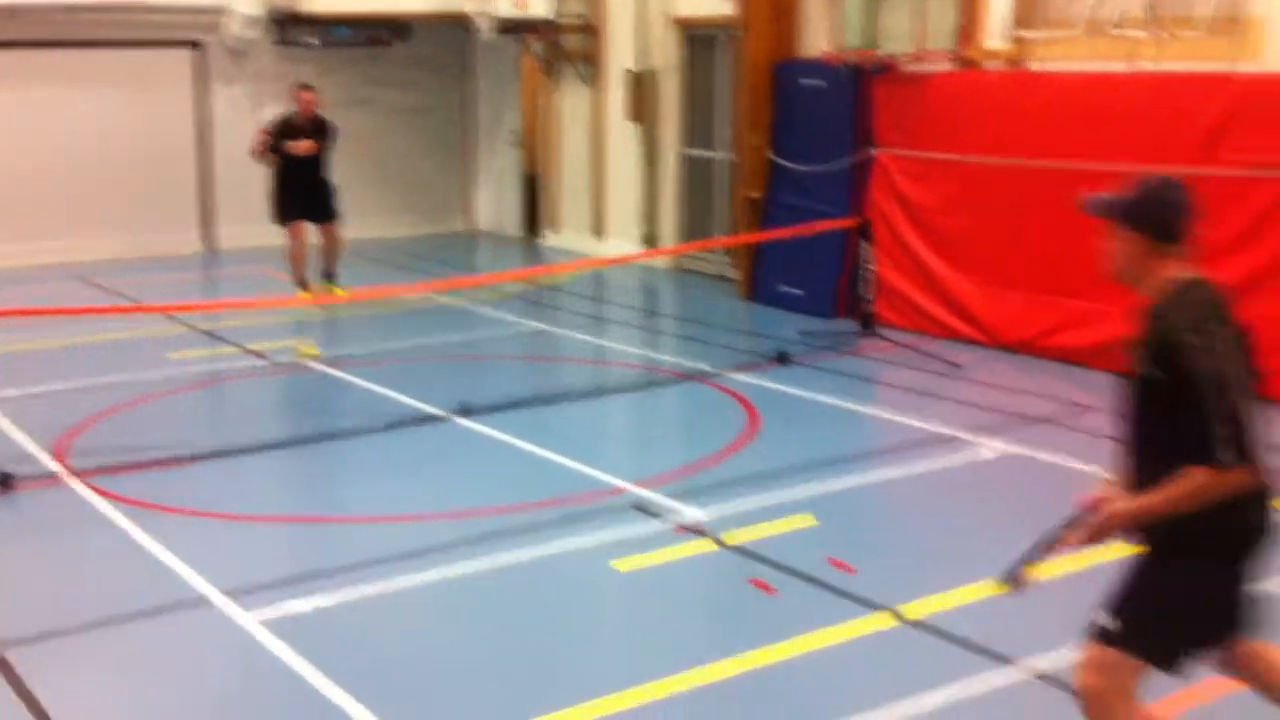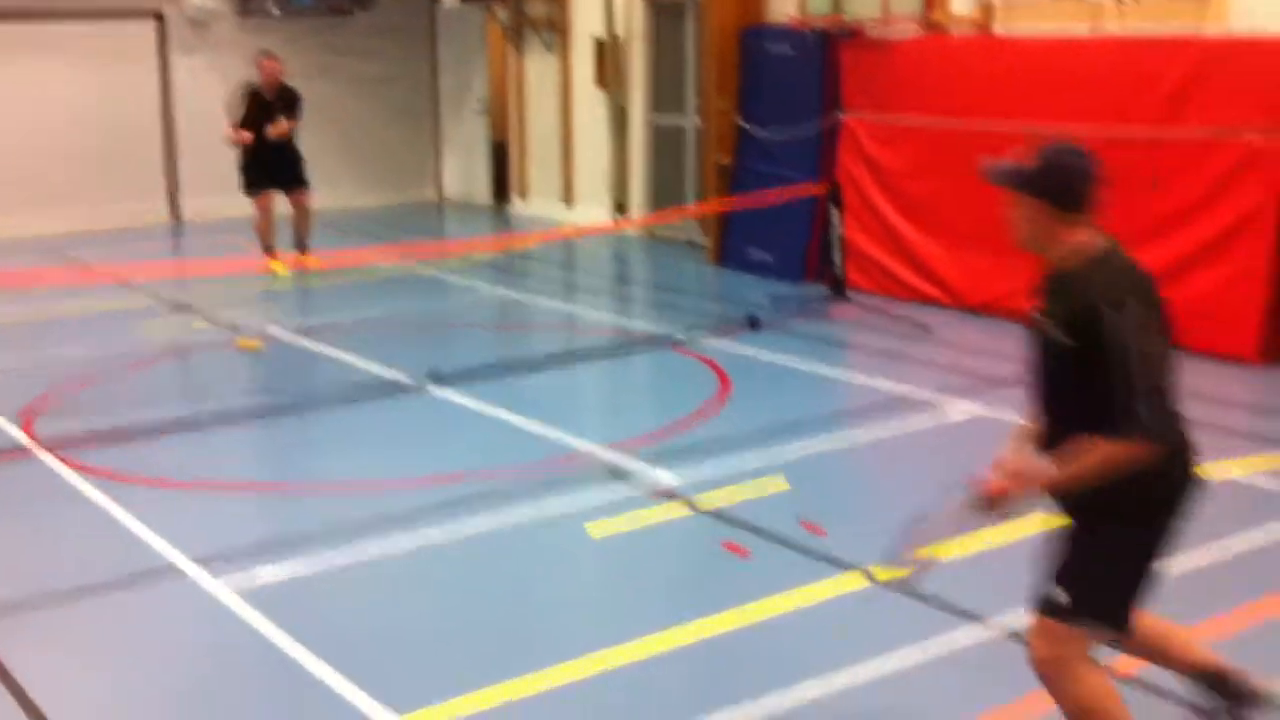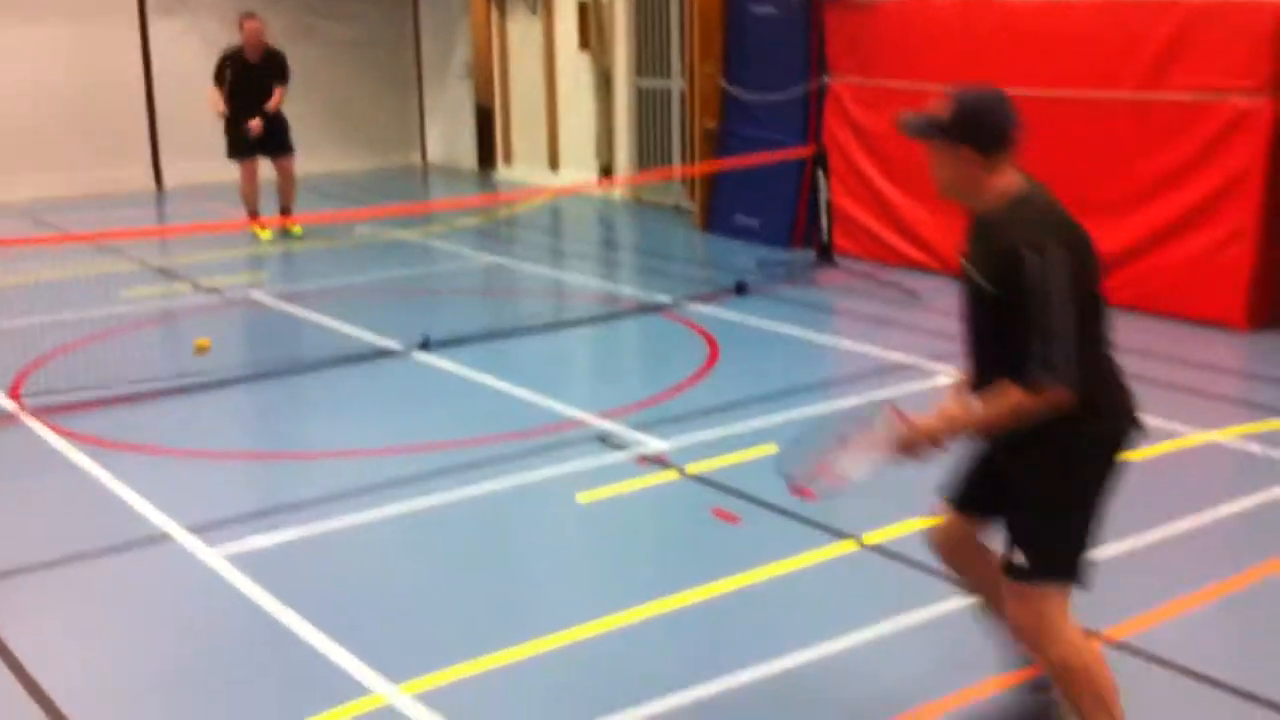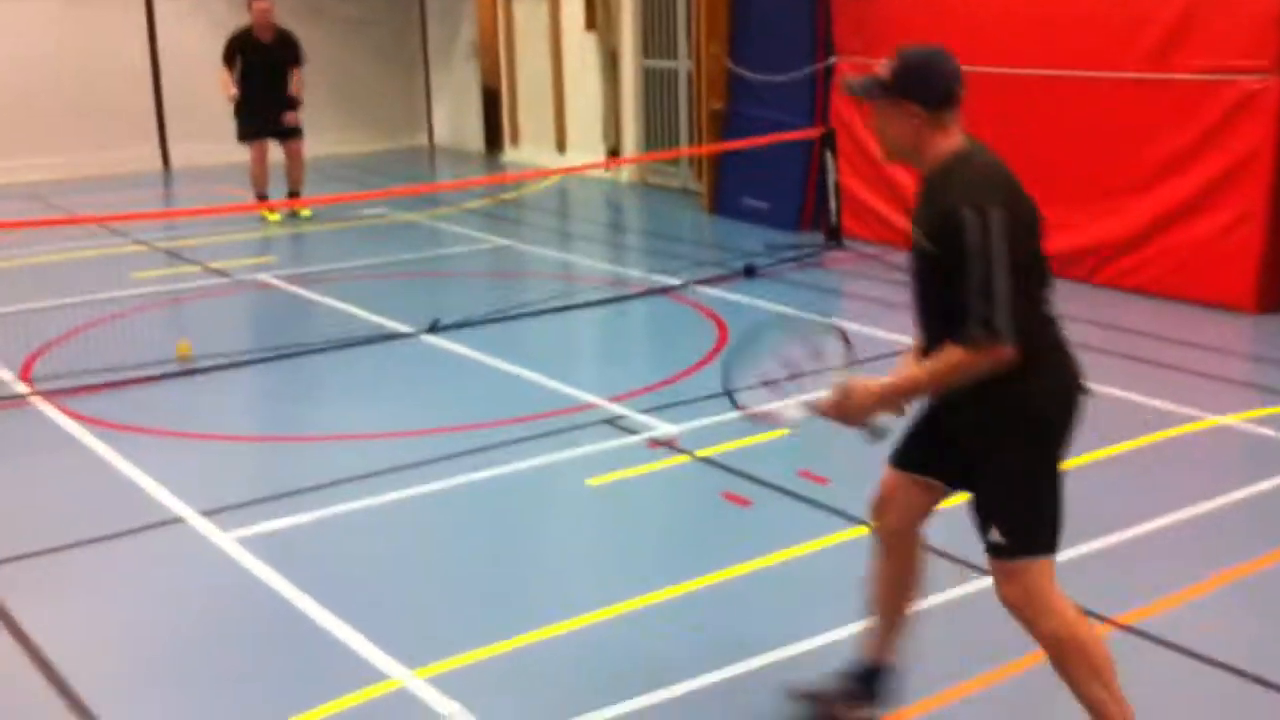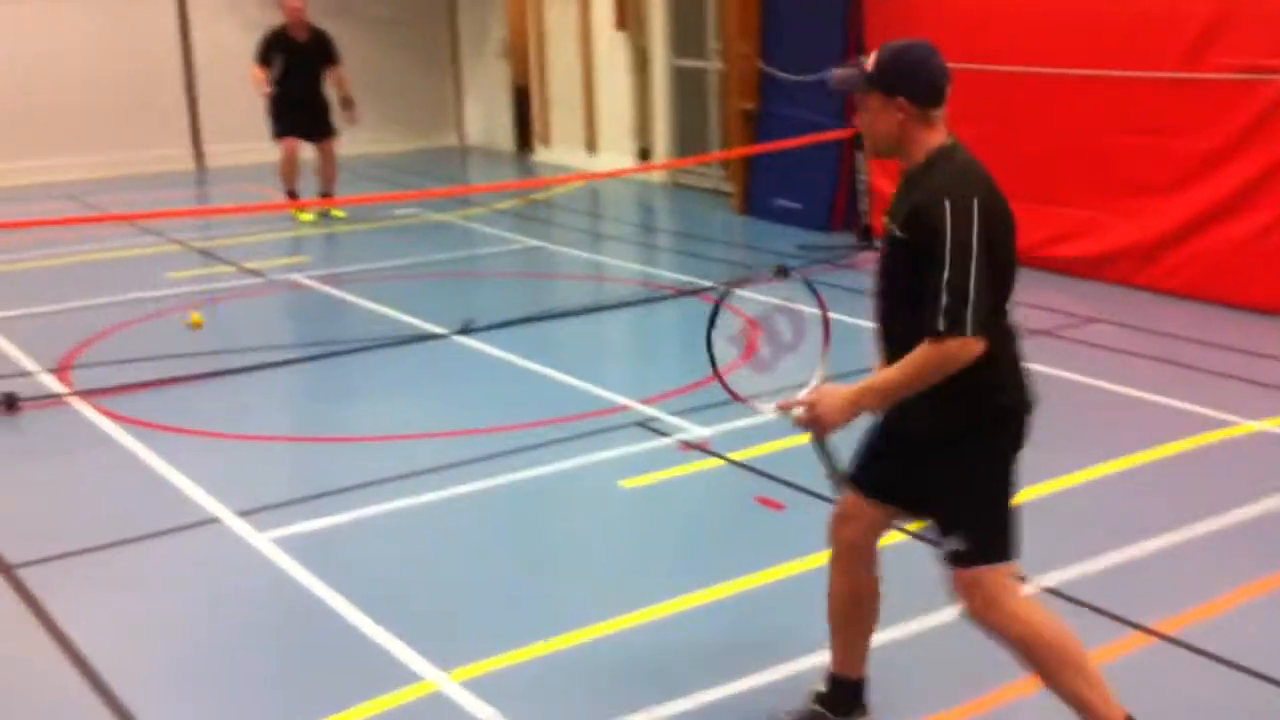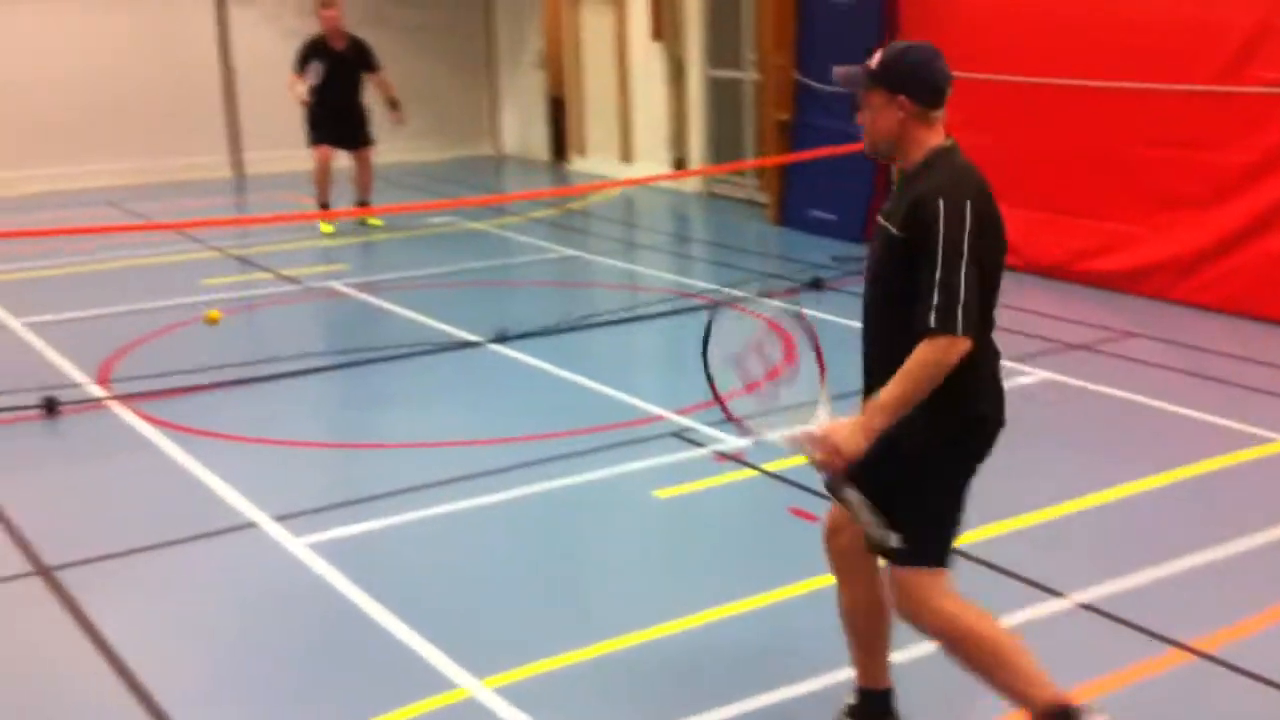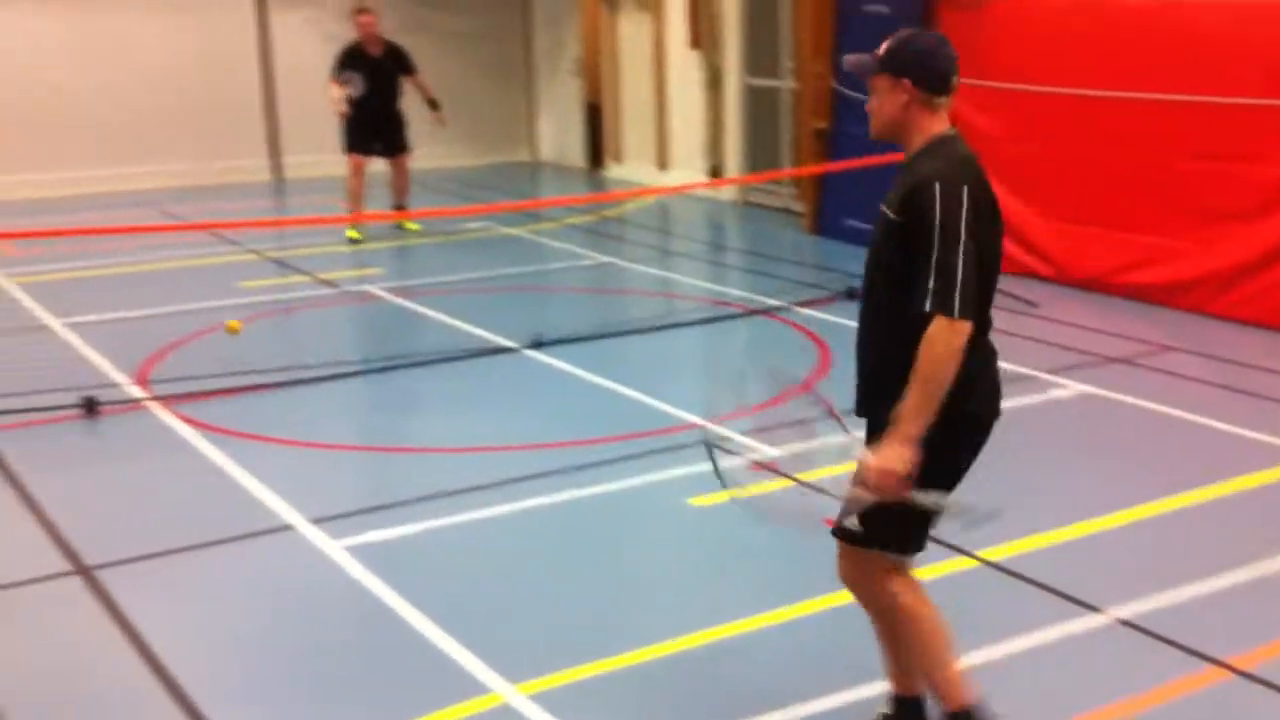
dt=0.1s
person 1, frame 1
left shoulder: (1189, 333)
right shoulder: (1182, 307)
left elbow: (1229, 467)
left wrist: (1133, 511)
right wrist: (1130, 494)
left hip: (1206, 533)
right hip: (1194, 524)
right knee: (1233, 651)
person 1, frame 2
left shoulder: (1107, 301)
right shoulder: (1067, 275)
left elbow: (1139, 439)
left wrist: (1035, 481)
right wrist: (1029, 444)
left hip: (1132, 492)
right hip: (1108, 485)
left knee: (1055, 651)
right knee: (1102, 619)
person 1, frame 3
left shoulder: (1036, 244)
right shoulder: (994, 219)
left elbow: (1052, 385)
left wrist: (944, 431)
right wrist: (963, 396)
left hip: (1069, 436)
right hip: (1030, 427)
left knee: (1034, 609)
right knee: (955, 540)
person 1, frame 4
left shoulder: (977, 202)
right shoulder: (946, 177)
left elbow: (991, 343)
left wrist: (883, 394)
right wrist: (915, 365)
left hip: (1020, 403)
right hip: (971, 394)
left knee: (1025, 588)
right knee: (893, 507)
person 1, frame 5
left shoulder: (954, 198)
right shoulder: (924, 179)
left elbow: (961, 339)
left wrist: (855, 400)
right wrist: (878, 386)
left hip: (971, 415)
right hip: (926, 406)
left knee: (986, 592)
right knee: (849, 530)
person 1, frame 6
left shoulder: (948, 199)
right shoulder: (917, 181)
left elbow: (952, 337)
left wrist: (864, 425)
right wrist: (872, 417)
left hip: (946, 419)
right hip: (913, 412)
left knee: (918, 591)
right knee: (846, 539)
person 1, frame 7
left shoulder: (941, 183)
right shoulder: (935, 170)
left elbow: (950, 322)
left wrist: (902, 439)
left hip: (931, 414)
right hip: (930, 406)
left knee: (869, 564)
right knee: (881, 559)
person 2, frame 1
left shoulder: (323, 127)
right shoulder: (282, 126)
left elbow: (306, 149)
right elbow: (272, 160)
left wrist: (275, 144)
right wrist: (261, 151)
left hip: (315, 187)
right hip: (288, 188)
left knee: (332, 235)
right knee: (296, 237)
left ankle: (330, 280)
right ankle: (302, 286)
person 2, frame 2
left shoulder: (290, 95)
right shoulder: (248, 97)
left elbow: (283, 128)
right elbow: (236, 128)
left wrist: (254, 137)
right wrist: (235, 135)
left hip: (283, 155)
right hip: (256, 159)
left knee: (302, 203)
right knee: (264, 207)
left ankle: (302, 252)
right ankle: (270, 256)
person 2, frame 3
left shoulder: (276, 58)
right shoulder: (229, 59)
left elbow: (279, 94)
right elbow: (217, 88)
left wrist: (262, 118)
right wrist: (220, 105)
left hip: (270, 121)
right hip: (240, 124)
left knee: (287, 169)
right knee: (249, 172)
left ankle: (286, 217)
right ankle: (255, 221)
person 2, frame 4
left shoulder: (287, 39)
right shoulder: (239, 40)
left elbow: (296, 73)
right elbow: (226, 69)
left wrist: (295, 106)
right wrist: (230, 88)
left hip: (281, 103)
right hip: (250, 105)
left knee: (295, 151)
right knee: (259, 154)
left ankle: (294, 200)
right ankle: (263, 203)
person 2, frame 5
left shoulder: (321, 38)
right shoulder: (274, 39)
left elbow: (335, 71)
right elbow: (259, 68)
left wrist: (347, 102)
right wrist: (263, 85)
left hip: (314, 103)
right hip: (284, 105)
left knee: (328, 151)
right knee: (289, 151)
left ankle: (327, 201)
right ankle: (293, 200)
person 2, frame 6
left shoulder: (358, 46)
right shoulder: (312, 48)
left elbow: (377, 76)
right elbow: (296, 77)
left wrist: (393, 105)
right wrist: (300, 91)
left hip: (352, 112)
right hip: (323, 113)
left knee: (364, 159)
right knee: (323, 159)
left ankle: (363, 209)
right ankle: (324, 212)
person 2, frame 7
left shoulder: (395, 51)
right shoulder: (350, 54)
left elbow: (414, 79)
right elbow: (335, 85)
left wrist: (434, 105)
right wrist: (339, 102)
left hip: (389, 118)
right hip: (359, 120)
left knee: (401, 165)
right knee: (356, 166)
left ankle: (400, 213)
right ankle: (354, 222)
